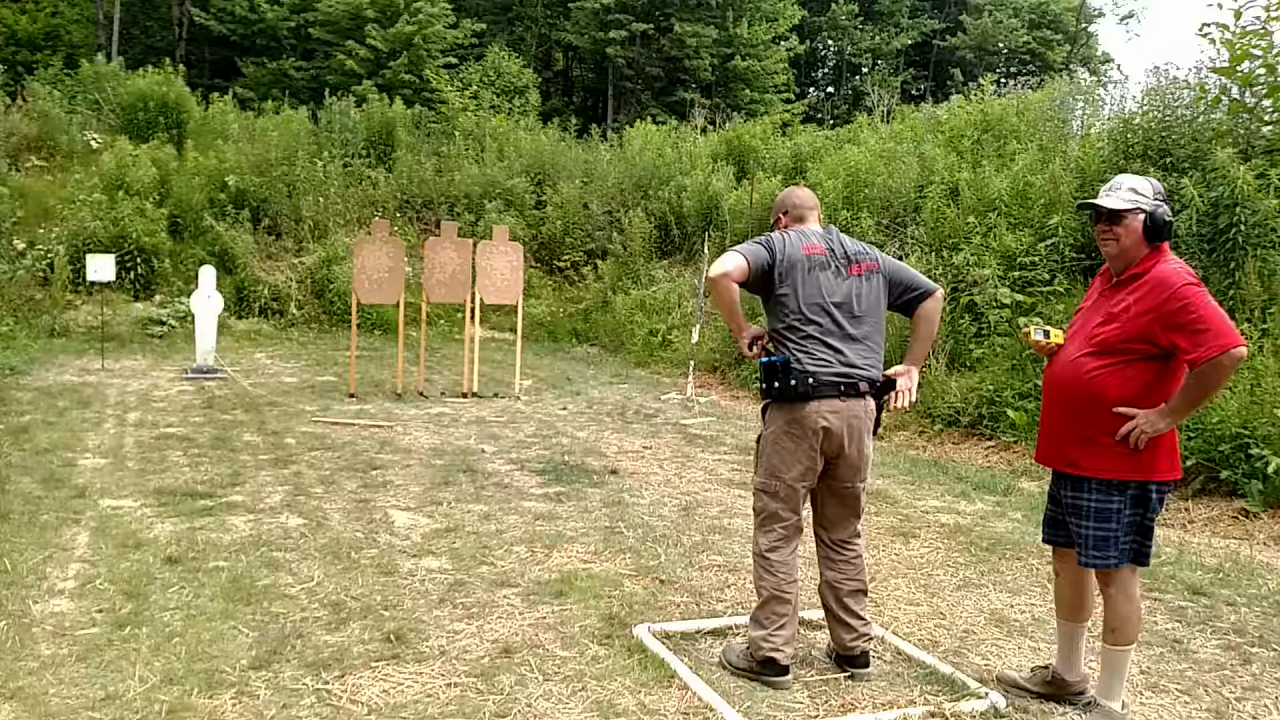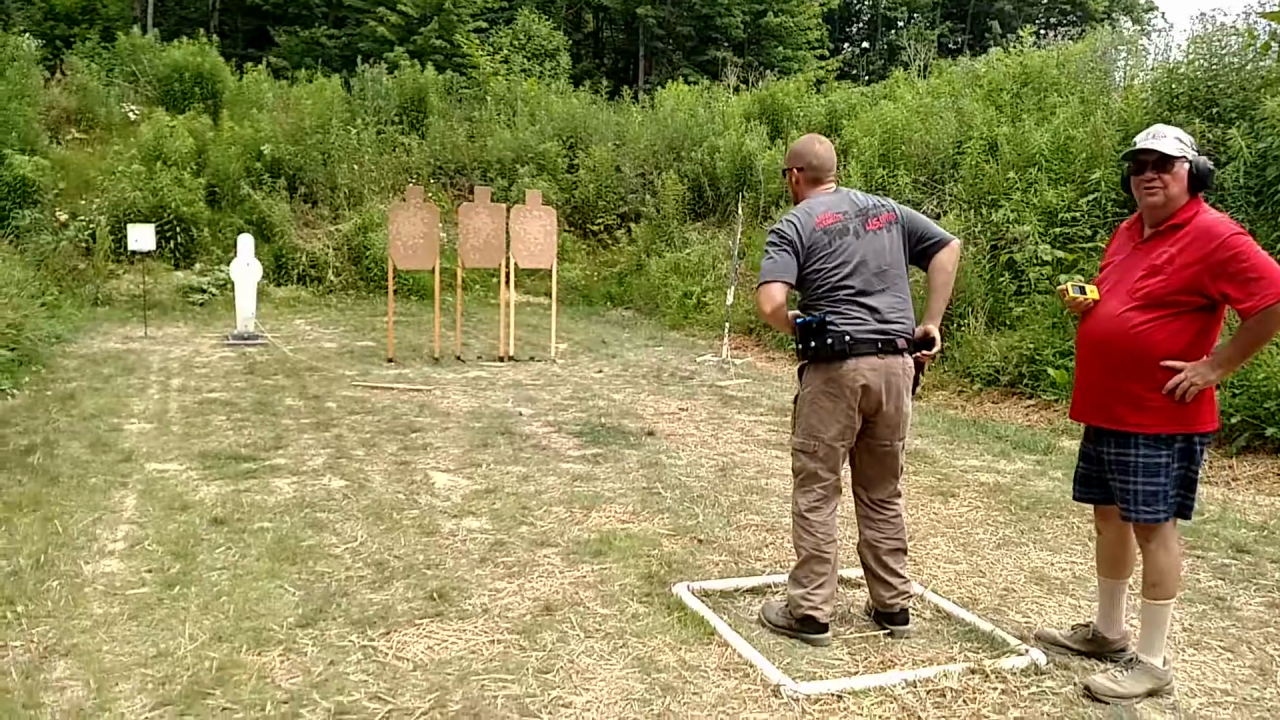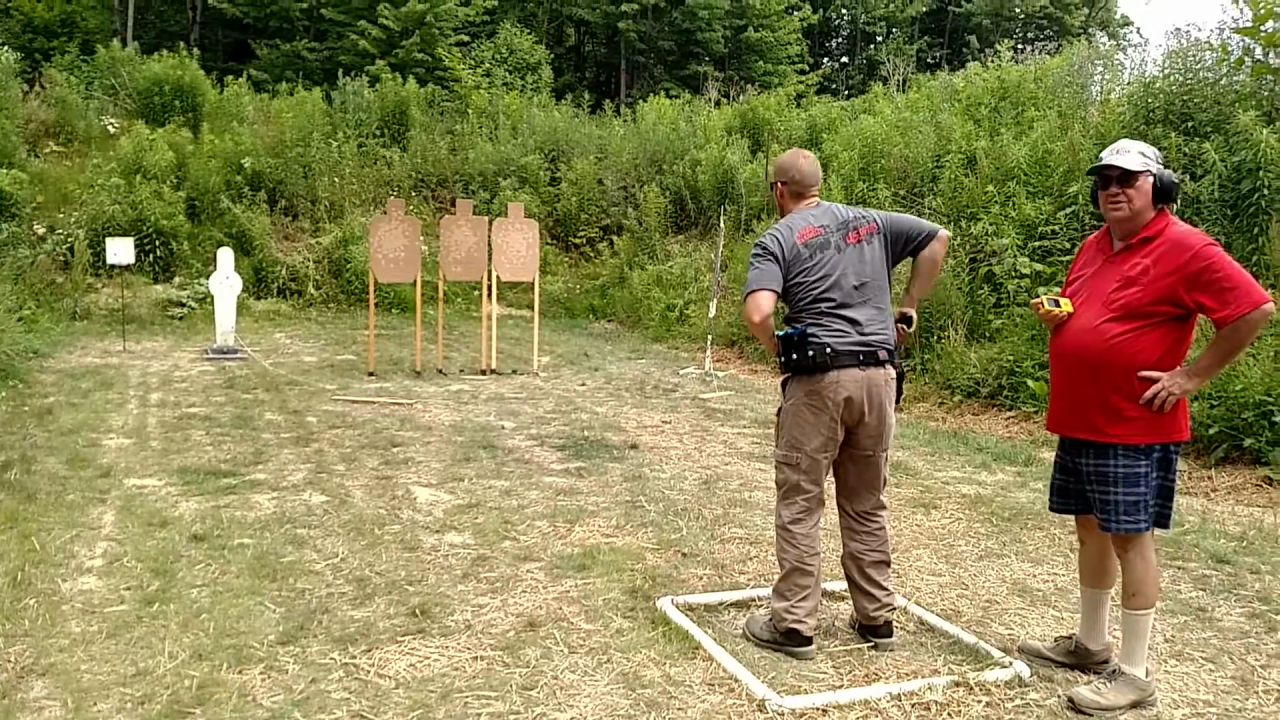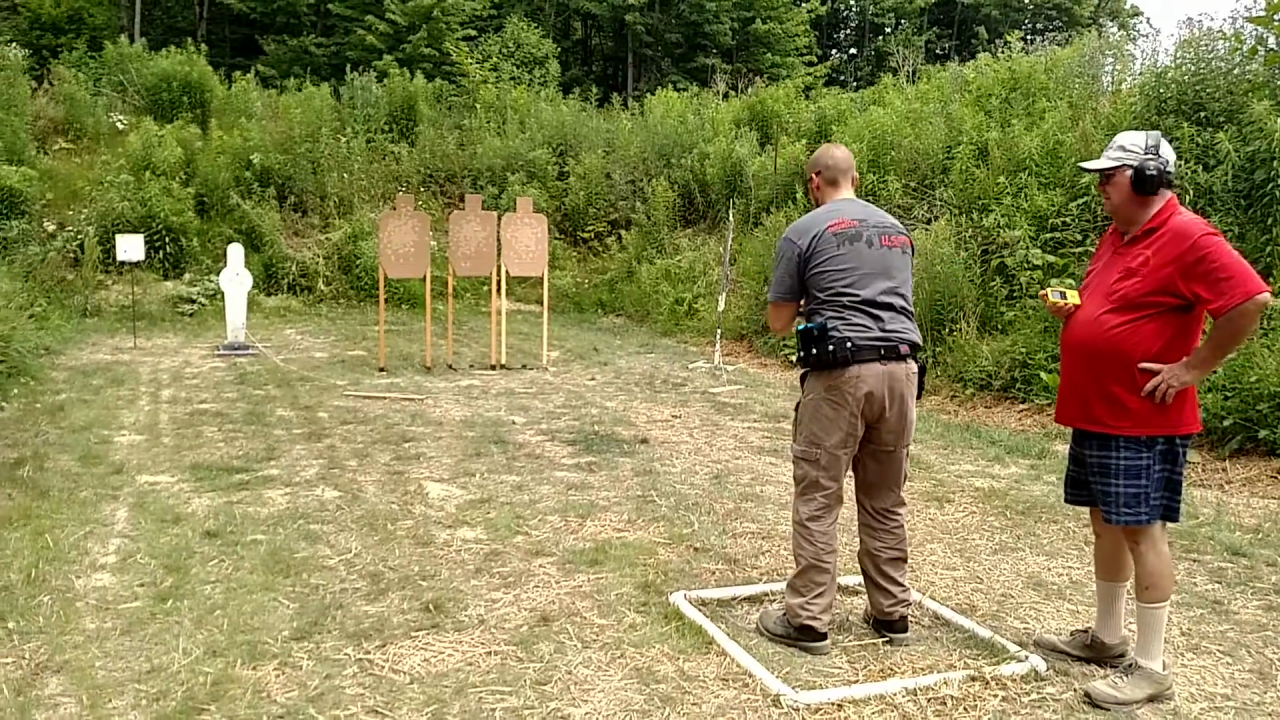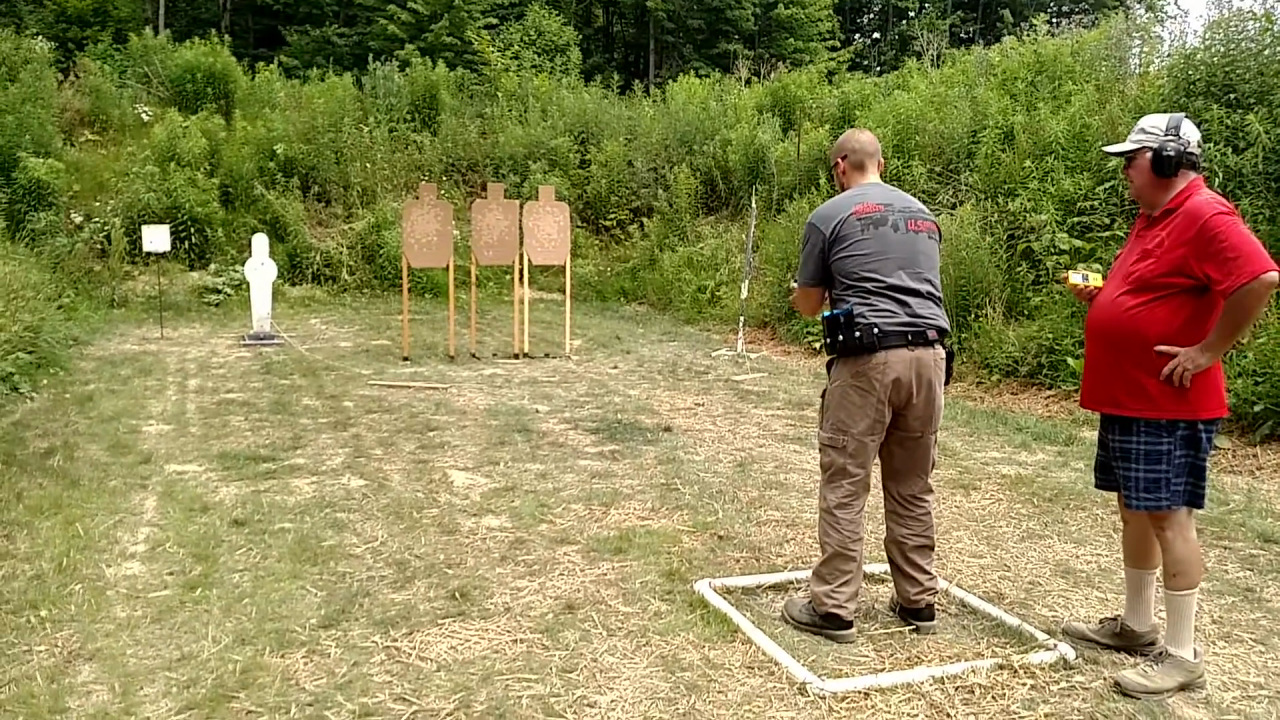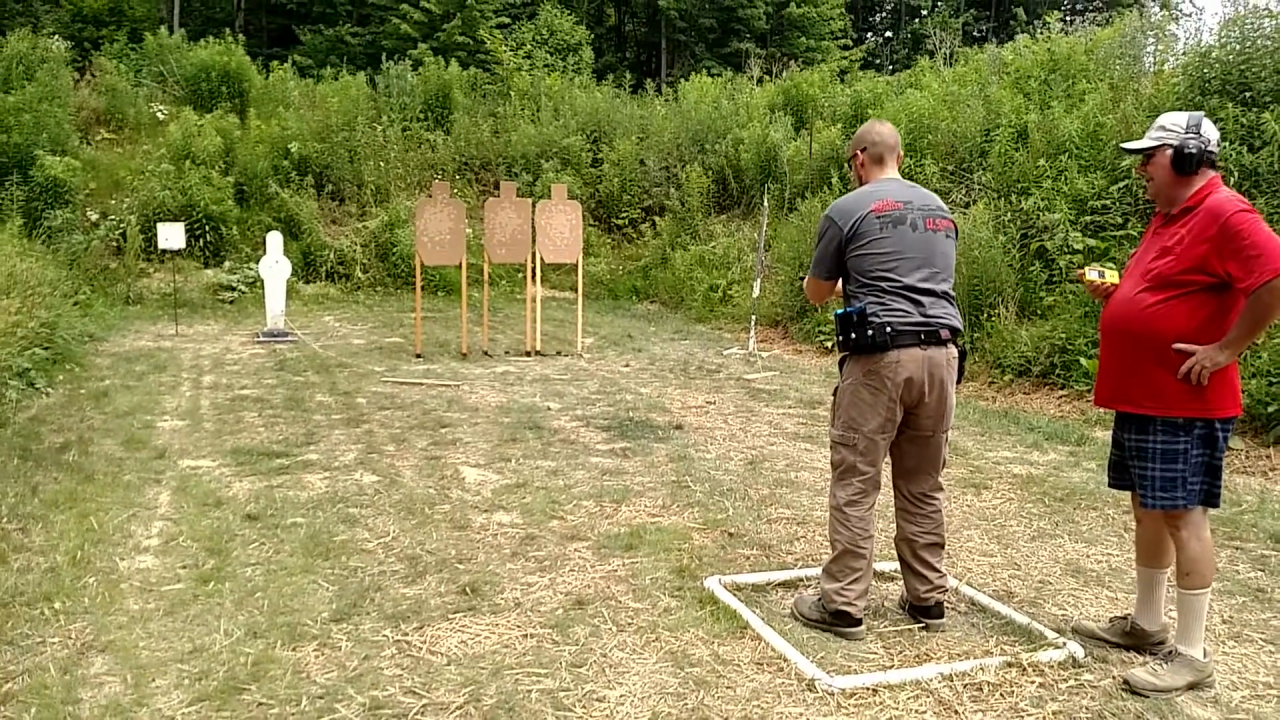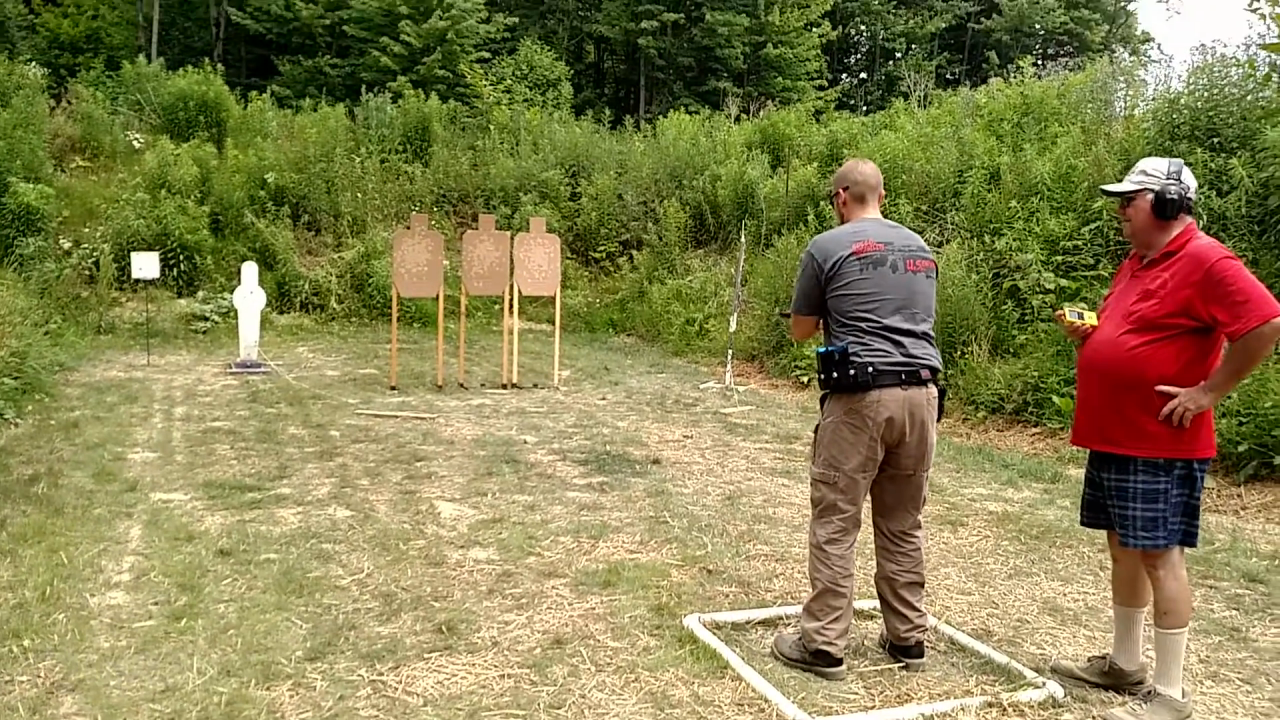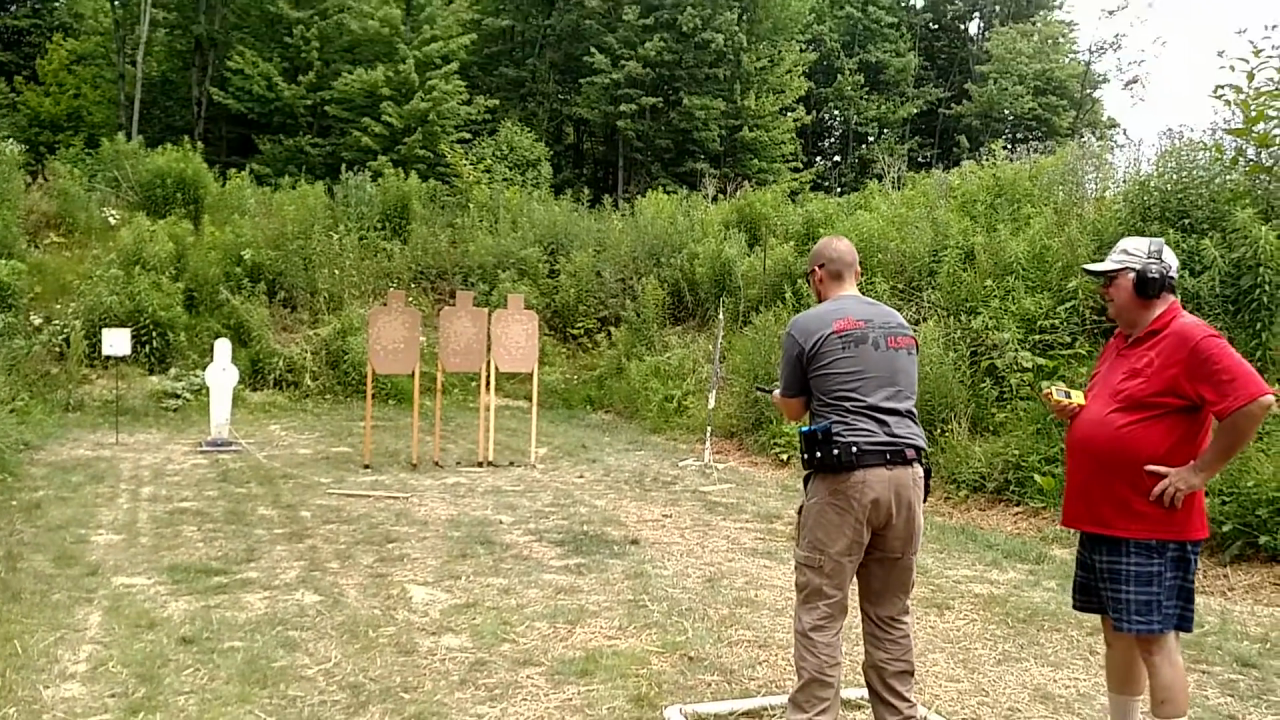
dt=0.5s
person 1, frame 1
left shoulder: (1171, 285)
right shoulder: (1109, 278)
left elbow: (1228, 351)
left wrist: (1167, 416)
right wrist: (1055, 352)
left hip: (1121, 463)
right hip: (1075, 456)
left knee: (1114, 571)
right knee: (1069, 561)
right ankle: (1065, 673)
person 1, frame 2
left shoulder: (1215, 236)
right shoulder: (1128, 232)
left wrist: (1215, 367)
right wrist: (1085, 306)
left hip: (1159, 417)
right hip: (1107, 410)
left knee: (1153, 528)
right knee: (1109, 517)
left ankle: (1151, 661)
right ankle: (1107, 631)
person 1, frame 3
left shoulder: (1186, 248)
right shoulder: (1093, 246)
left wrist: (1192, 376)
right wrist: (1055, 319)
left hip: (1135, 427)
right hip: (1079, 421)
left knee: (1130, 539)
right knee: (1090, 528)
left ankle: (1133, 673)
right ankle: (1088, 643)
person 1, frame 4
left shoulder: (1188, 237)
right shoulder: (1116, 236)
left elbow: (1252, 299)
left wrist: (1192, 368)
right wrist: (1069, 311)
left hip: (1143, 420)
right hip: (1095, 413)
left knee: (1142, 530)
right knee: (1105, 522)
left ankle: (1151, 666)
right ankle: (1106, 637)
person 1, frame 5
left shoulder: (1205, 215)
right shoulder: (1151, 217)
left wrist: (1208, 351)
right wrist: (1099, 296)
left hip: (1168, 403)
right hip: (1126, 397)
left knee: (1168, 516)
right knee: (1133, 508)
left ankle: (1180, 655)
right ankle: (1135, 624)
person 1, frame 6
left shoulder: (1225, 214)
right shoulder: (1168, 216)
left wrist: (1227, 349)
right wrist: (1114, 293)
left hip: (1184, 403)
right hip: (1140, 397)
left knee: (1182, 515)
right knee: (1147, 508)
left ankle: (1190, 654)
right ankle: (1146, 623)
person 1, frame 7
left shoulder: (1205, 261)
right shoulder: (1135, 262)
left wrist: (1209, 392)
right wrist: (1087, 334)
left hip: (1159, 444)
right hip: (1113, 437)
left knee: (1159, 556)
right knee: (1122, 548)
right ankle: (1124, 663)
person 1, frame 8
left shoulder: (1190, 339)
right shoulder: (1120, 342)
left wrist: (1199, 471)
right wrist: (1075, 413)
left hip: (1151, 528)
right hip: (1103, 520)
left knee: (1153, 640)
right knee: (1117, 634)
person 2, frame 1
left shoulder: (778, 246)
right shoulder: (869, 256)
left elbow: (720, 274)
right elbow: (933, 297)
left wrist: (742, 332)
right wrist: (912, 366)
left hip: (800, 407)
right hip: (859, 408)
left knee: (777, 531)
right knee: (843, 532)
left ankle: (770, 653)
right ankle: (853, 646)
person 2, frame 2
left shoulder: (794, 224)
right shoulder: (887, 210)
left elbow: (770, 303)
right elbow: (949, 247)
left wrist: (794, 326)
right wrist: (930, 323)
left hip: (836, 368)
right hip: (895, 364)
left knee: (816, 491)
right knee: (882, 491)
left ankle: (810, 611)
right ankle: (893, 604)
person 2, frame 3
left shoulder: (776, 240)
right shoulder: (869, 220)
left elbow: (758, 313)
right elbow: (938, 237)
left wrist: (780, 350)
right wrist: (908, 302)
left hip: (819, 379)
right hip: (878, 374)
left knee: (799, 505)
right knee: (866, 503)
left ankle: (793, 624)
right ankle: (876, 617)
person 2, frame 4
left shoulder: (803, 232)
right shoulder: (897, 231)
left elbow: (779, 321)
left wrist: (808, 314)
left hip: (840, 374)
right hip: (900, 370)
left knee: (818, 500)
right knee: (885, 500)
left ankle: (807, 619)
right ankle: (891, 611)
person 2, frame 5
left shoulder: (829, 216)
right shoulder: (922, 214)
left elbow: (809, 304)
left wrist: (806, 296)
left hip: (867, 360)
right hip: (928, 356)
left knee: (844, 487)
right knee: (912, 487)
left ankle: (832, 607)
right ankle: (918, 600)
person 2, frame 6
left shoulder: (846, 210)
right shoulder: (940, 210)
left elbow: (816, 293)
left wrist: (845, 285)
left hip: (880, 358)
right hip: (939, 355)
left knee: (855, 486)
right knee: (923, 486)
left ankle: (843, 605)
right ankle: (927, 597)
person 2, frame 7
left shoulder: (827, 247)
right shoulder: (920, 248)
left elbow: (802, 330)
left wrist: (829, 318)
left hip: (861, 397)
right hip: (920, 393)
left knee: (835, 525)
right knee: (903, 525)
left ankle: (823, 644)
right ankle: (908, 637)
person 2, frame 8
left shoulder: (806, 326)
right shoulder: (899, 324)
left elbow: (792, 411)
left wrist: (781, 397)
left hip: (846, 479)
right hip: (906, 475)
left knee: (820, 611)
right knee: (890, 611)
